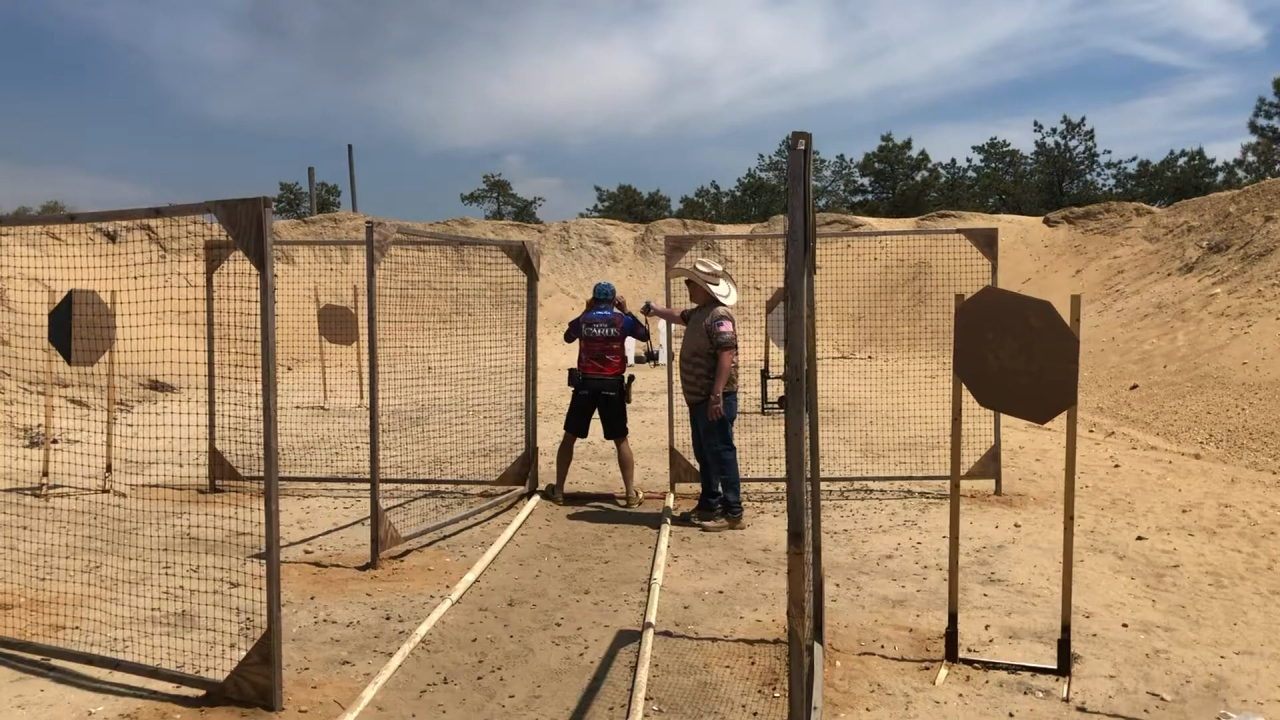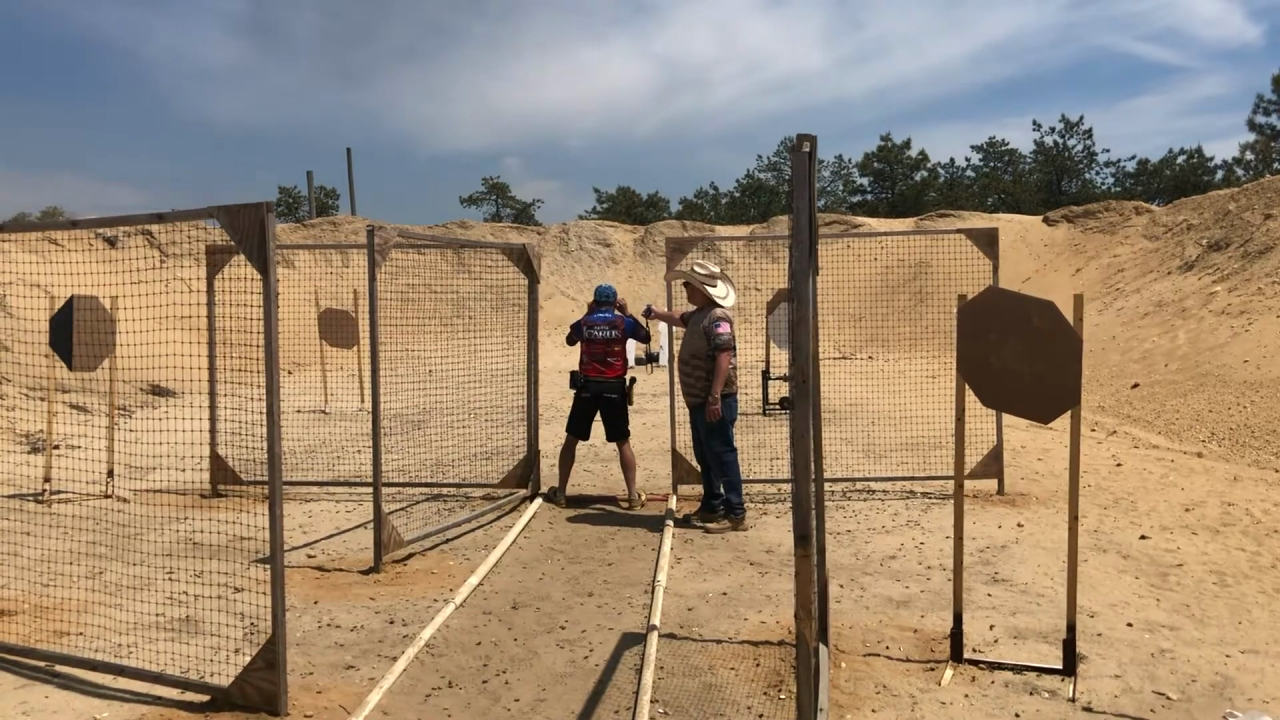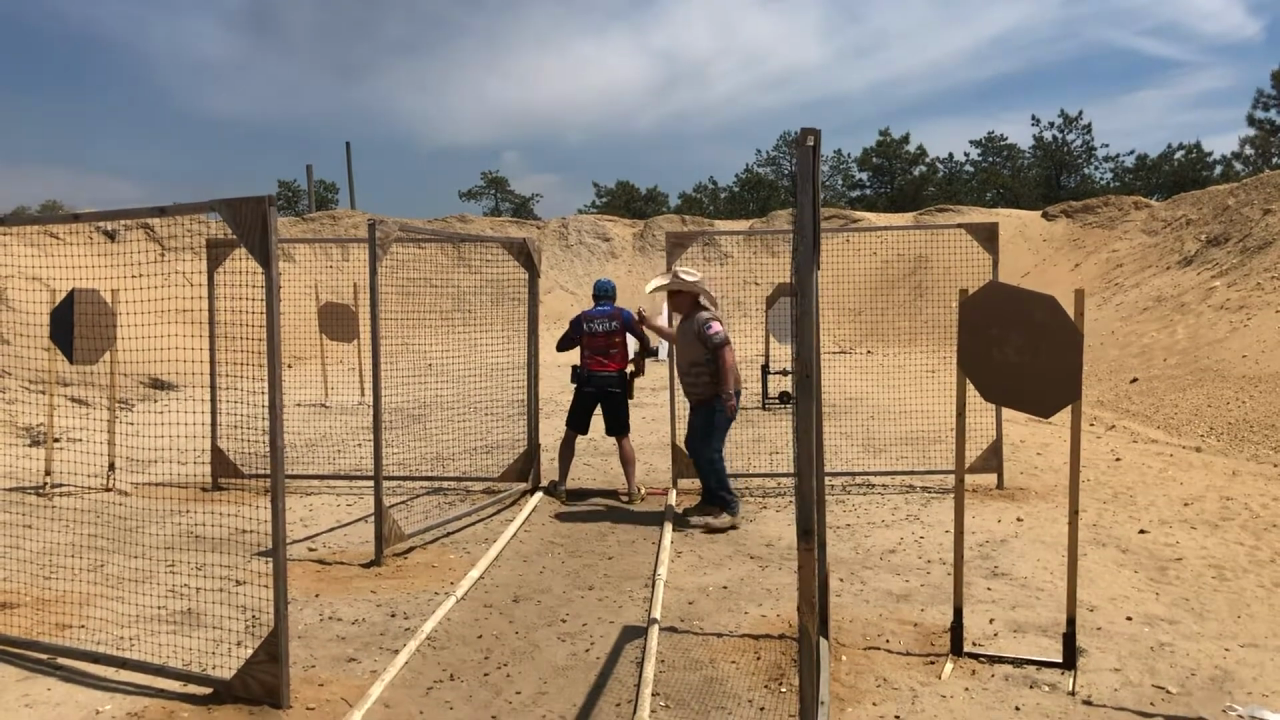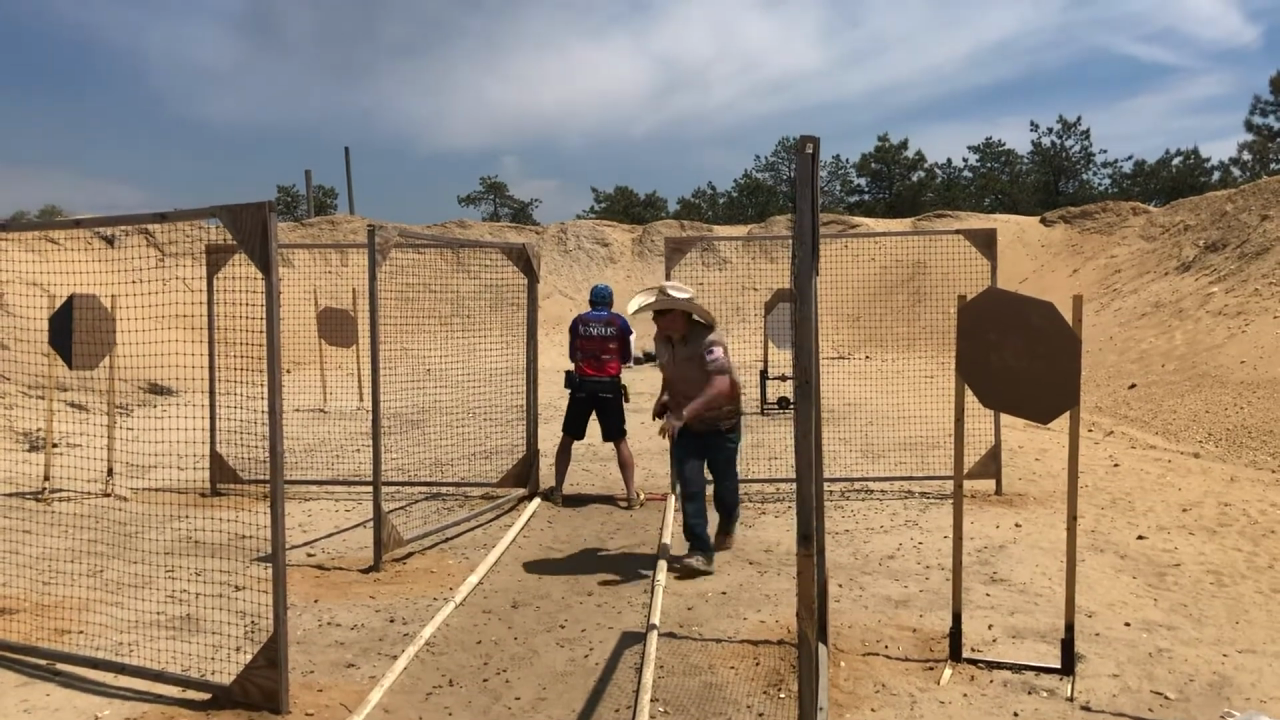
dt=0.7s
person 1, frame 1
left shoulder: (719, 315)
right shoulder: (699, 313)
left elbow: (726, 356)
right elbow: (679, 316)
left wrist: (717, 395)
right wrist: (656, 310)
left hip: (715, 400)
right hip: (699, 399)
left knee: (721, 454)
right knee: (704, 455)
left ankle: (733, 513)
right ankle: (709, 505)
person 1, frame 2
left shoulder: (718, 317)
right shoulder: (699, 314)
left elbow: (724, 357)
right elbow: (679, 319)
left wrist: (715, 396)
right wrist: (656, 313)
left hip: (716, 401)
right hip: (698, 400)
left knee: (723, 455)
right knee: (705, 457)
left ankle: (736, 514)
right ankle: (712, 507)
person 1, frame 3
left shoulder: (705, 320)
right shoulder: (688, 320)
left elbow: (726, 354)
right elbow: (677, 338)
left wrist: (728, 394)
right wrist: (649, 324)
left hip: (717, 399)
right hip: (702, 399)
left knee: (708, 451)
right knee: (695, 448)
left ankle: (729, 508)
right ankle: (711, 500)
person 1, frame 4
left shoulder: (709, 341)
right shoulder: (664, 340)
left elbow: (722, 386)
left wrist: (683, 414)
right wrist: (663, 398)
left hip: (720, 425)
right hip: (684, 428)
left knee: (725, 481)
right knee: (690, 485)
left ankle: (727, 525)
right ankle: (699, 551)
person 2, frame 1
left shoulder: (583, 320)
right shoulder: (622, 321)
left elbow: (568, 337)
right elbow: (645, 335)
right wrist: (627, 311)
left hip: (586, 385)
right hip: (612, 385)
left knee: (569, 437)
right knee: (621, 440)
left ankle: (558, 489)
right ankle: (631, 493)
person 2, frame 2
left shoulder: (584, 323)
right shoulder: (623, 322)
left elbow: (570, 341)
right elbow: (646, 337)
right wrist: (628, 314)
left hip: (587, 387)
right hip: (613, 388)
left knee: (571, 440)
right knee: (623, 442)
left ankle: (560, 492)
right ankle: (633, 495)
person 2, frame 3
left shoulder: (583, 318)
right shoulder: (622, 315)
left elbow: (561, 346)
right elbow: (645, 341)
right wrist: (640, 360)
left hip: (588, 382)
right hip: (615, 381)
left knee: (571, 434)
right knee: (622, 437)
left ankle: (561, 486)
right ankle: (633, 489)
person 2, frame 4
left shoulder: (579, 321)
right shoulder: (619, 322)
right elbow: (626, 357)
left hip: (582, 385)
right hip: (609, 386)
left knee: (567, 439)
right knee: (620, 441)
left ankle: (557, 491)
right ankle: (632, 494)
